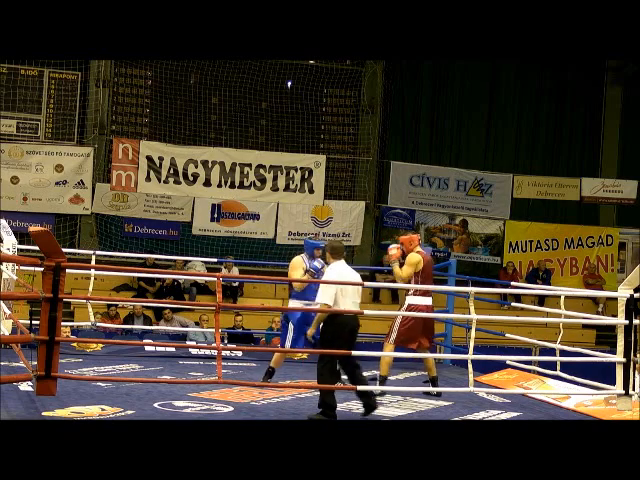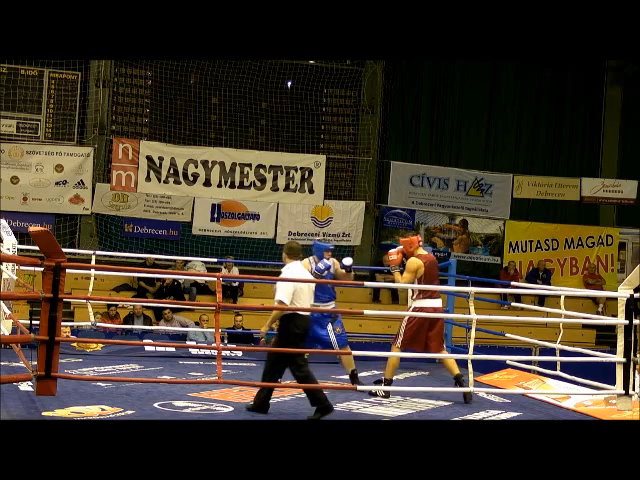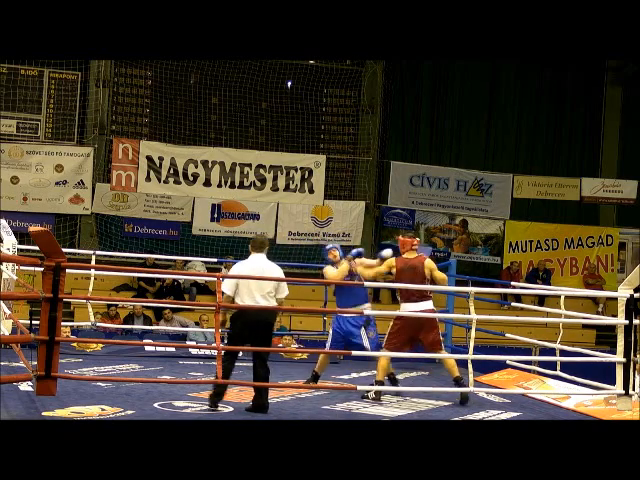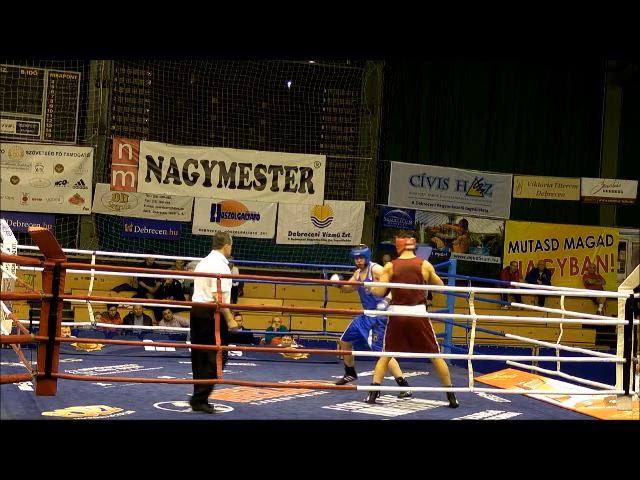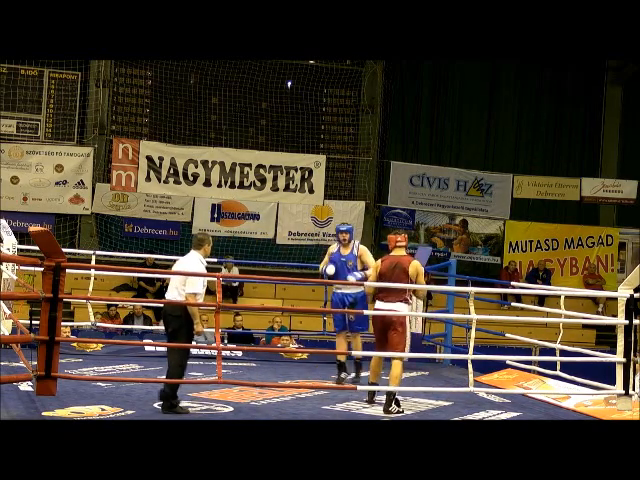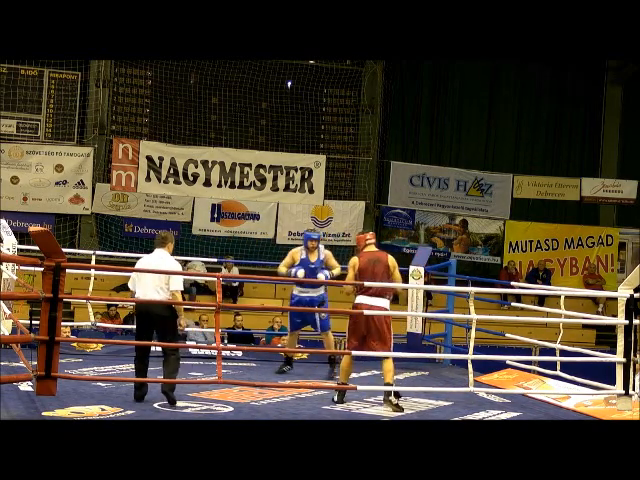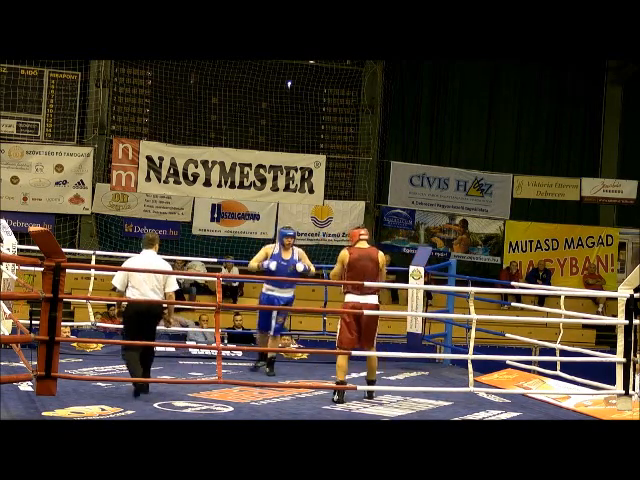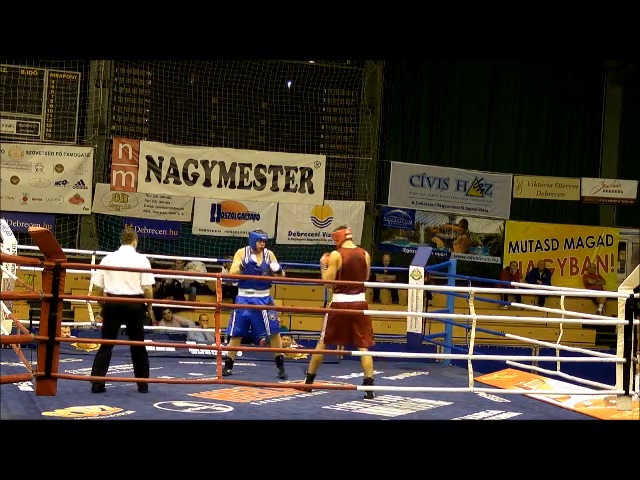
dt=0.5s
person 1, frame 1
left shoulder: (330, 275)
right shoulder: (354, 274)
left elbow: (325, 307)
left wrist: (314, 326)
left hip: (336, 322)
right hip: (352, 320)
left knee: (327, 366)
right knee: (350, 364)
left ankle: (328, 411)
right ankle: (369, 400)
person 1, frame 2
left shoulder: (288, 274)
right shoulder: (307, 275)
left elbow: (282, 305)
left wrist: (268, 324)
left hip: (291, 323)
right hip: (303, 320)
left knee: (299, 366)
right knee: (275, 361)
left ankle: (322, 404)
right ankle: (261, 402)
person 1, frame 3
left shoulder: (239, 267)
right shoulder: (275, 269)
left elbow: (227, 296)
right elbow: (281, 300)
left wrist: (222, 316)
right wrist: (274, 316)
left hip: (244, 315)
right hip: (266, 316)
left knee: (228, 356)
right knee: (260, 360)
left ankle: (216, 397)
right ankle: (260, 403)
person 1, frame 4
left shoulder: (202, 263)
right shoulder: (220, 265)
right elbow: (218, 296)
right wrist: (230, 319)
left hip: (197, 311)
right hip: (212, 313)
left knee: (199, 357)
right knee: (216, 357)
left ankle: (200, 399)
right ankle: (200, 399)
person 1, frame 5
left shoulder: (182, 261)
right shoulder: (197, 266)
right elbow: (190, 297)
right wrist: (197, 322)
left hip: (169, 307)
right hip: (181, 311)
left knee: (174, 353)
right knee: (178, 356)
left ankle: (168, 392)
right ankle: (169, 402)
person 1, frame 6
left shoulder: (141, 261)
right shoulder: (172, 264)
left elbow: (133, 290)
right elbow: (175, 294)
right wrist: (181, 317)
left hip: (143, 307)
right hip: (163, 309)
left knee: (142, 351)
right knee: (171, 351)
left ankle: (139, 392)
right ankle: (168, 387)
person 1, frame 7
left shoulder: (130, 262)
right shoulder: (165, 265)
left elbow: (119, 290)
right elbow: (170, 295)
left wrist: (118, 307)
right wrist: (170, 314)
left hip: (134, 307)
right hip: (154, 308)
left knee: (130, 347)
right knee: (147, 345)
left ankle: (138, 379)
right ankle: (144, 383)
person 1, frame 8
left shoulder: (108, 258)
right shoulder: (141, 259)
left elbow: (98, 287)
right elbow: (147, 288)
left wrist: (101, 305)
right wrist: (149, 307)
left hip: (113, 303)
right hip: (134, 303)
left knee: (106, 343)
right knee: (138, 344)
left ankle: (97, 383)
right ankle: (143, 384)
person 2, frame 1
left shoulder: (413, 256)
right shoulder: (427, 257)
left elbow: (401, 279)
left wrist: (394, 261)
right wrist: (401, 257)
left hip: (413, 304)
right hip: (427, 305)
left knee: (390, 342)
right knee: (424, 347)
left ankle: (381, 383)
right ankle: (434, 385)
person 2, frame 2
left shoulder: (413, 261)
right shoulder: (432, 258)
left elbow: (402, 284)
left wrist: (394, 266)
left hip: (420, 308)
right hip: (436, 307)
left knee: (397, 346)
right knee: (439, 350)
left ankle: (385, 386)
right ankle: (461, 384)
person 2, frame 3
left shoulder: (395, 262)
right shoulder: (427, 262)
left elbow: (369, 275)
right elbow: (444, 283)
left hip: (406, 312)
right hip: (427, 311)
left knee: (387, 350)
right knee: (439, 351)
left ankle: (377, 390)
right ankle: (460, 385)
person 2, frame 4
left shoulder: (390, 266)
right shoulder: (425, 265)
left elbow: (378, 291)
right elbow: (440, 287)
left wrist: (370, 289)
left hip: (397, 315)
right hip: (419, 315)
left knee: (386, 355)
right knee: (435, 355)
left ankle: (373, 393)
right ankle: (451, 395)
person 2, frame 5
left shoulder: (380, 262)
right shoulder: (415, 265)
left elbow: (369, 290)
right elbow: (421, 295)
left hip: (379, 310)
right hip: (399, 313)
left knee: (379, 352)
right knee: (398, 357)
left ankle: (371, 391)
right ankle: (390, 401)
person 2, frame 6
left shoulder: (356, 260)
right shoulder: (389, 259)
left elbow: (348, 289)
left hip: (361, 305)
right hip: (381, 308)
left knee: (350, 351)
right knee: (386, 354)
left ankle: (340, 393)
right ankle: (389, 393)
person 2, frame 7
left shoulder: (346, 253)
right shoulder: (379, 255)
left elbow: (333, 277)
right elbow: (381, 281)
left hip: (352, 303)
right hip: (372, 303)
left knee: (343, 348)
right knee: (370, 347)
left ankle: (340, 390)
right ankle: (370, 388)
person 2, frame 8
left shoulder: (336, 255)
right shoulder: (365, 254)
left elbow: (328, 282)
right elbow: (365, 279)
left wrist: (324, 266)
left hip: (340, 303)
right hip: (360, 302)
left knee: (323, 342)
right knee: (364, 346)
left ankle: (308, 380)
right ankle: (369, 386)
person 3, frame 1
left shoulder: (320, 262)
right shoulder: (298, 261)
right elbow: (297, 287)
right wrist: (311, 272)
right hip: (297, 310)
right knee: (286, 346)
right ankle: (268, 376)
person 3, frame 2
left shoulder: (333, 262)
right shoulder: (306, 263)
left elbow: (347, 279)
left wrist: (348, 270)
right wrist: (317, 273)
left hip: (328, 312)
left knee: (342, 344)
left ankle: (354, 380)
person 3, frame 3
left shoulder: (355, 261)
right shoulder: (328, 270)
left elbow: (377, 264)
right elbow: (336, 278)
left wrist: (384, 258)
right wrist: (349, 259)
left hip: (363, 315)
right hip: (342, 317)
left knee: (375, 350)
right knee: (328, 350)
left ankle: (393, 380)
right ankle: (314, 378)
person 3, frame 4
left shoulder: (376, 269)
right shoulder: (358, 272)
right elbow: (348, 288)
right wrist: (339, 283)
left hip: (380, 316)
right hip: (365, 315)
left knee: (382, 352)
right knee: (344, 341)
left ankle: (404, 385)
right ankle: (350, 373)
person 3, frame 5
left shoulder: (360, 249)
right shoulder: (332, 249)
right elbow: (322, 266)
left wrist: (362, 275)
right wrist: (325, 269)
left hip: (356, 295)
right hip: (338, 294)
left knee: (355, 332)
right knee: (340, 332)
left ankle: (358, 368)
right ankle: (342, 370)
person 3, frame 6
left shoulder: (325, 253)
right shoulder: (295, 252)
left elbow: (337, 268)
right elbow: (281, 269)
left wrist: (330, 275)
right wrist: (291, 272)
left hip: (318, 297)
right hip: (299, 296)
left knee: (325, 330)
right knee: (293, 331)
left ankle: (332, 364)
right ankle: (288, 362)
person 3, frame 7
left shoulder: (299, 253)
right shoulder: (270, 249)
left elbow: (313, 271)
right elbow: (251, 265)
left wrist: (307, 267)
right wrist: (263, 264)
left hip: (285, 297)
right hip: (268, 294)
left knee: (275, 331)
right knee: (262, 329)
left ankle: (270, 364)
right ankle: (262, 358)
person 3, frame 8
left shoulder: (269, 254)
right shoulder: (242, 252)
left elbow: (281, 278)
right elbow: (231, 275)
left wrist: (278, 270)
right wrist: (243, 264)
left hip: (264, 298)
right hip: (244, 298)
left knee: (274, 331)
right knee: (236, 334)
left ankle: (280, 364)
right ankle: (228, 365)
